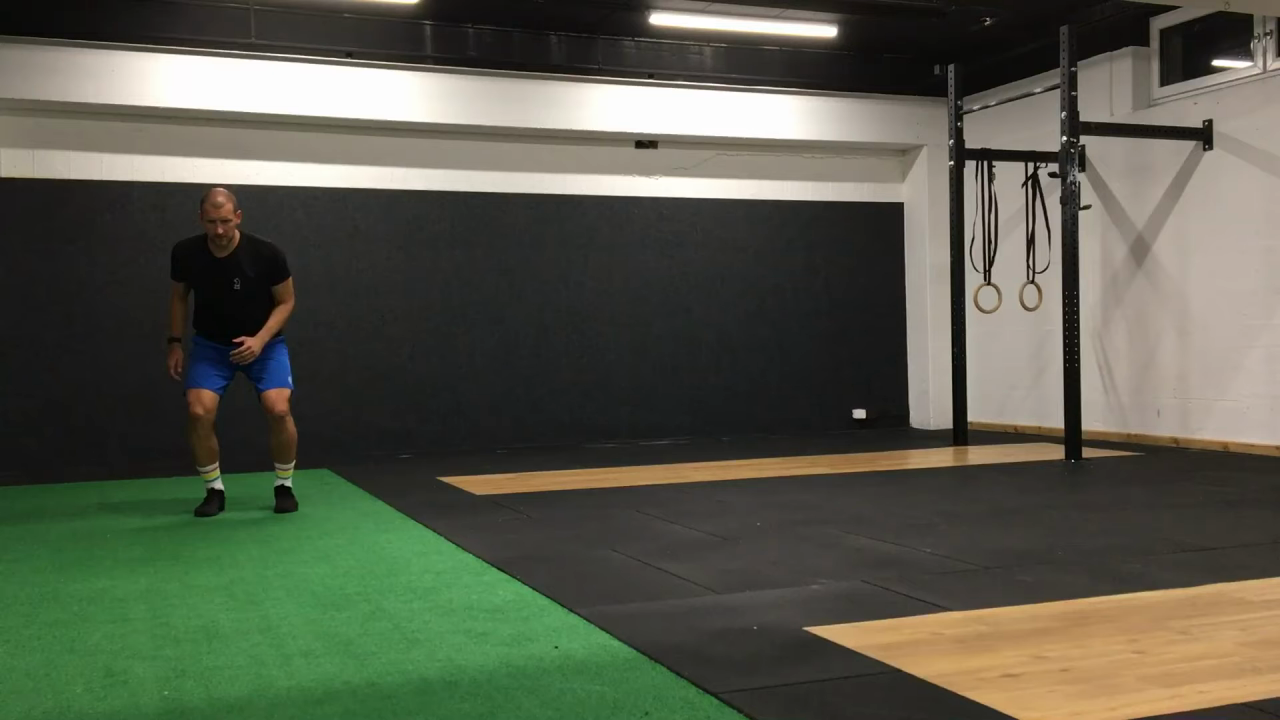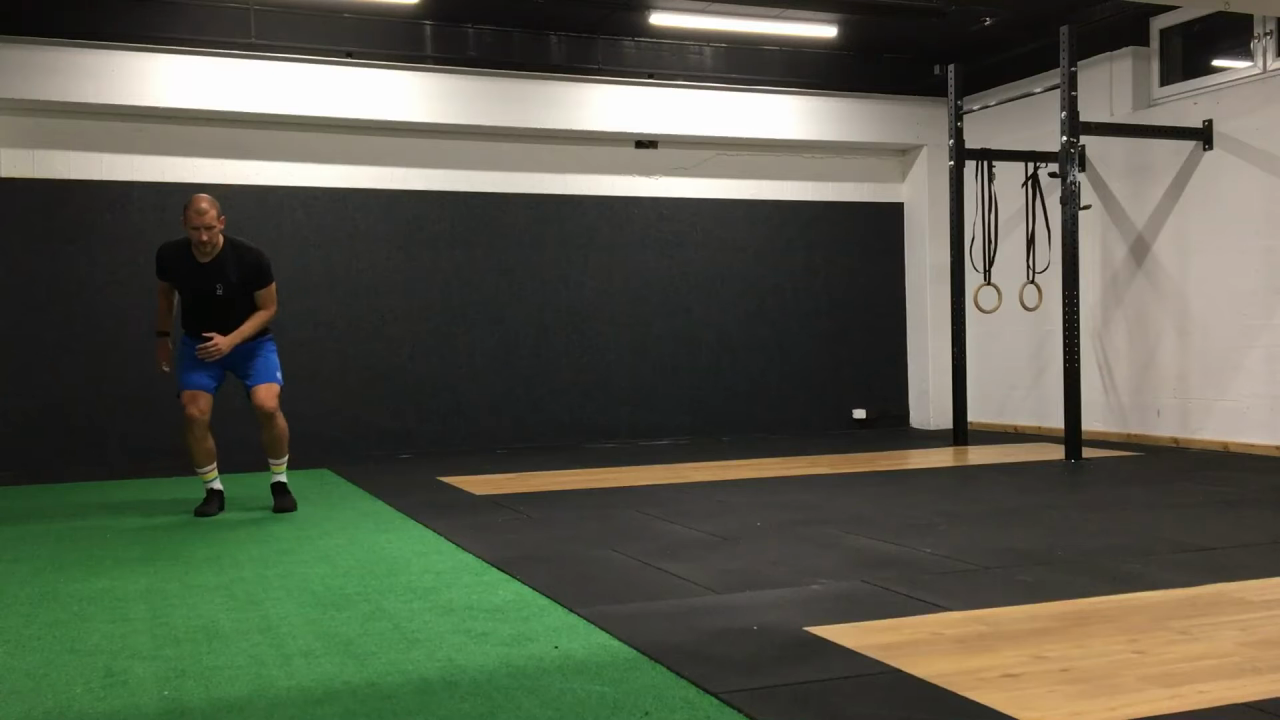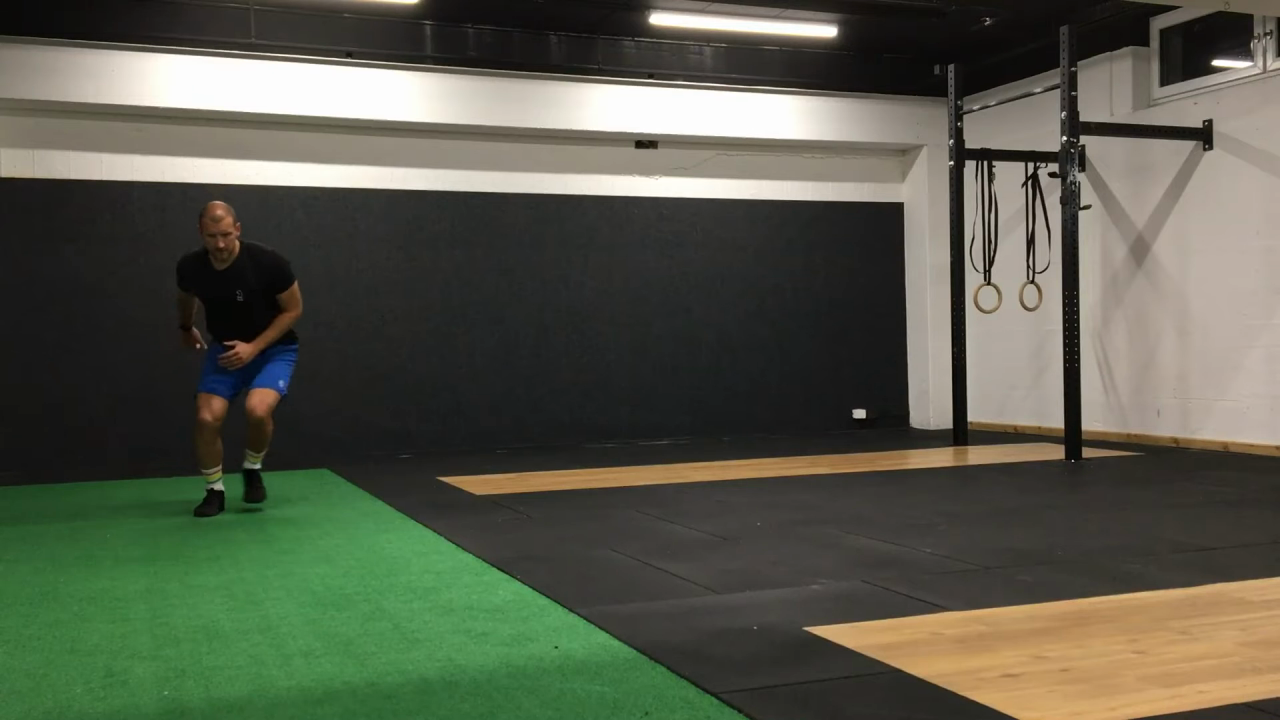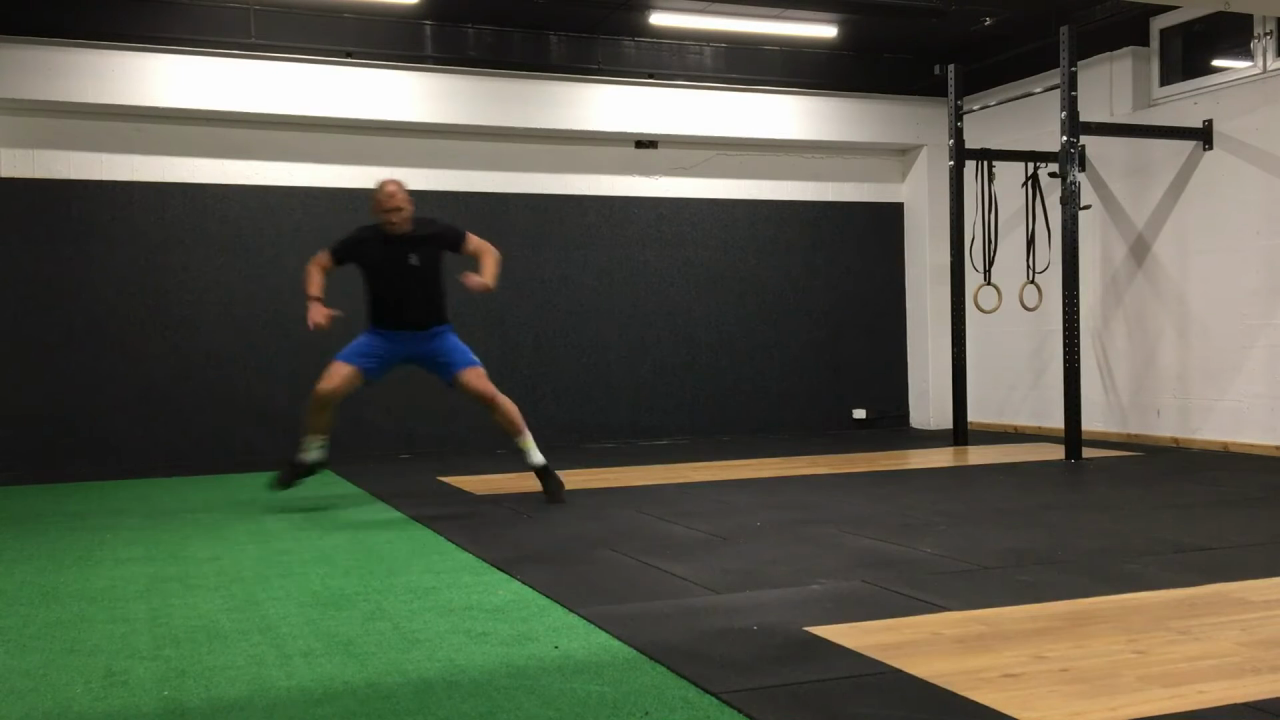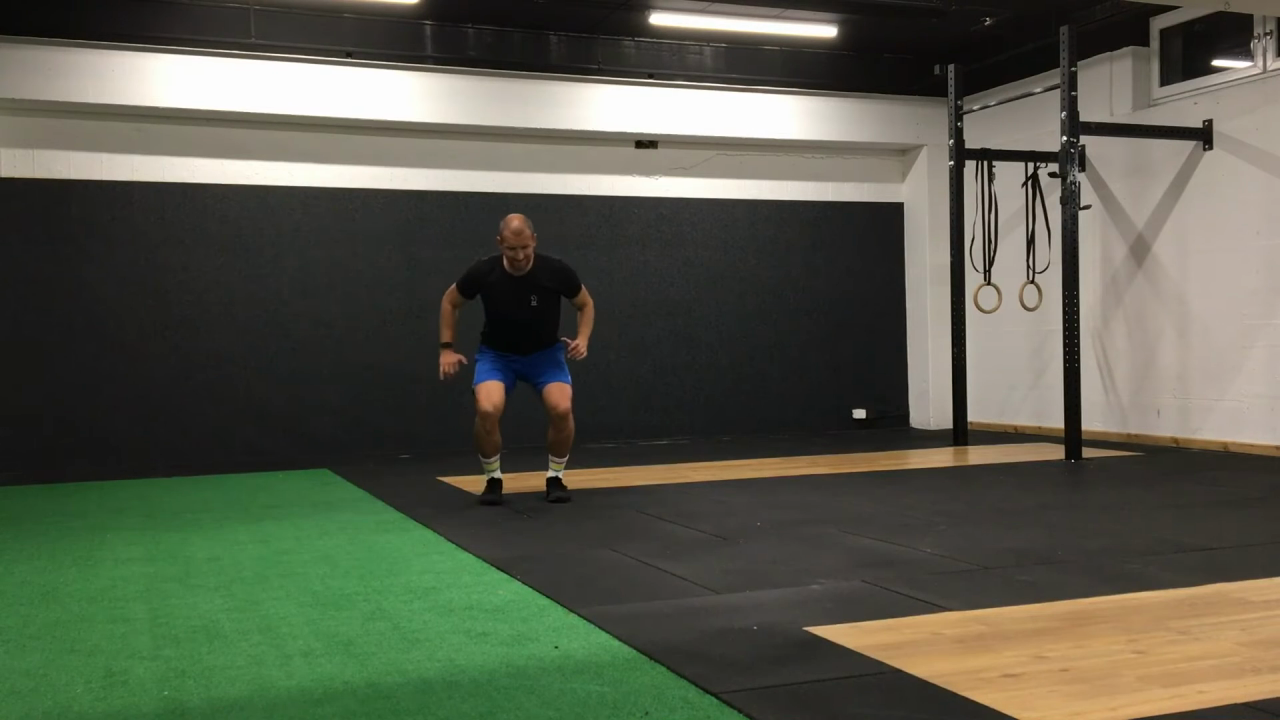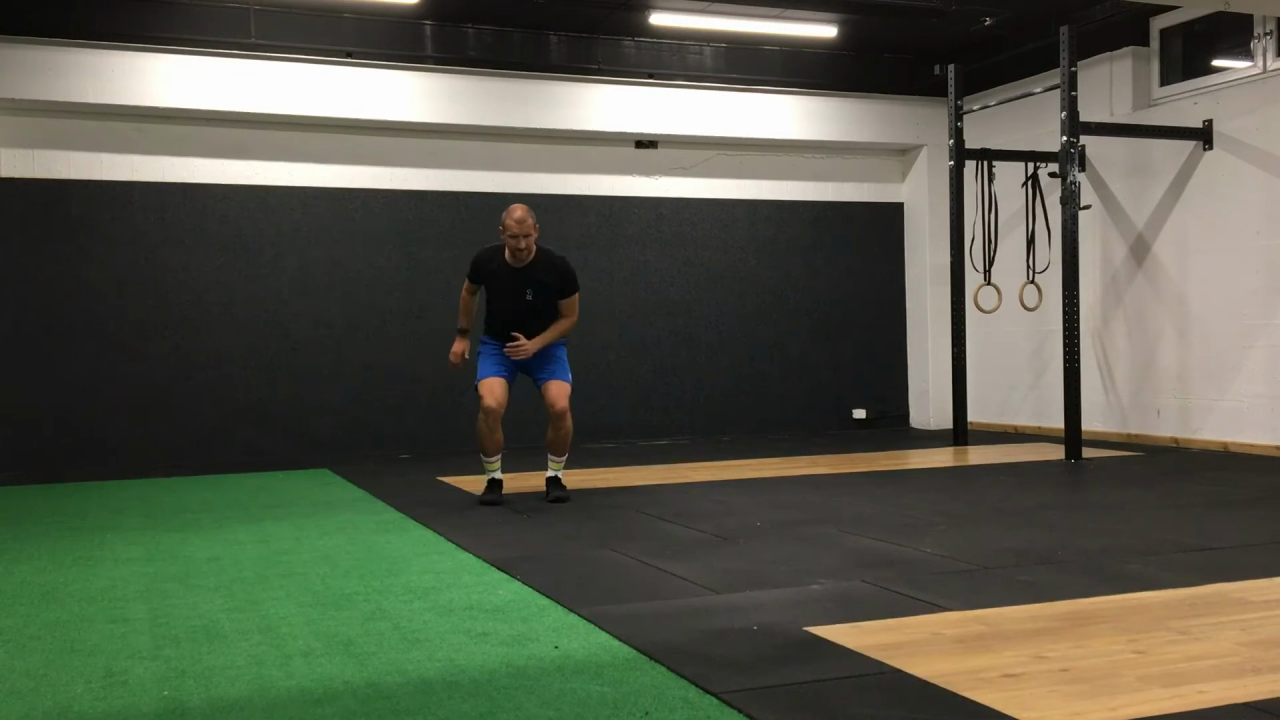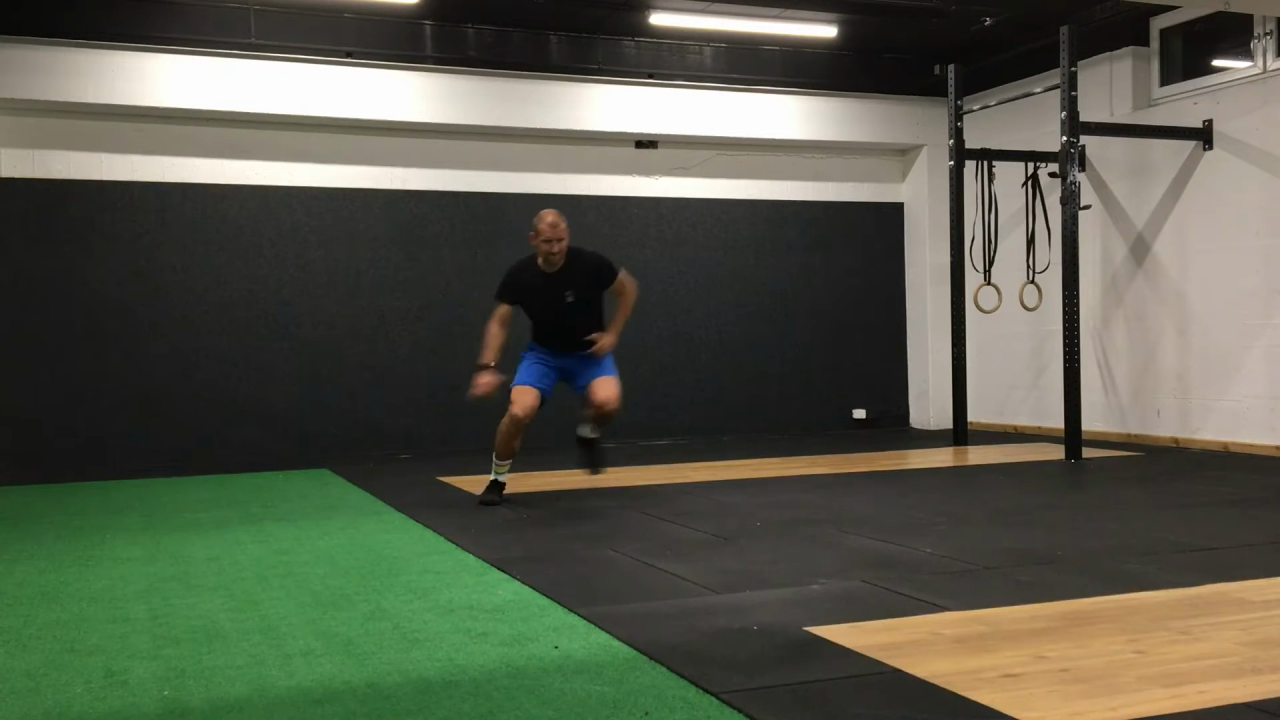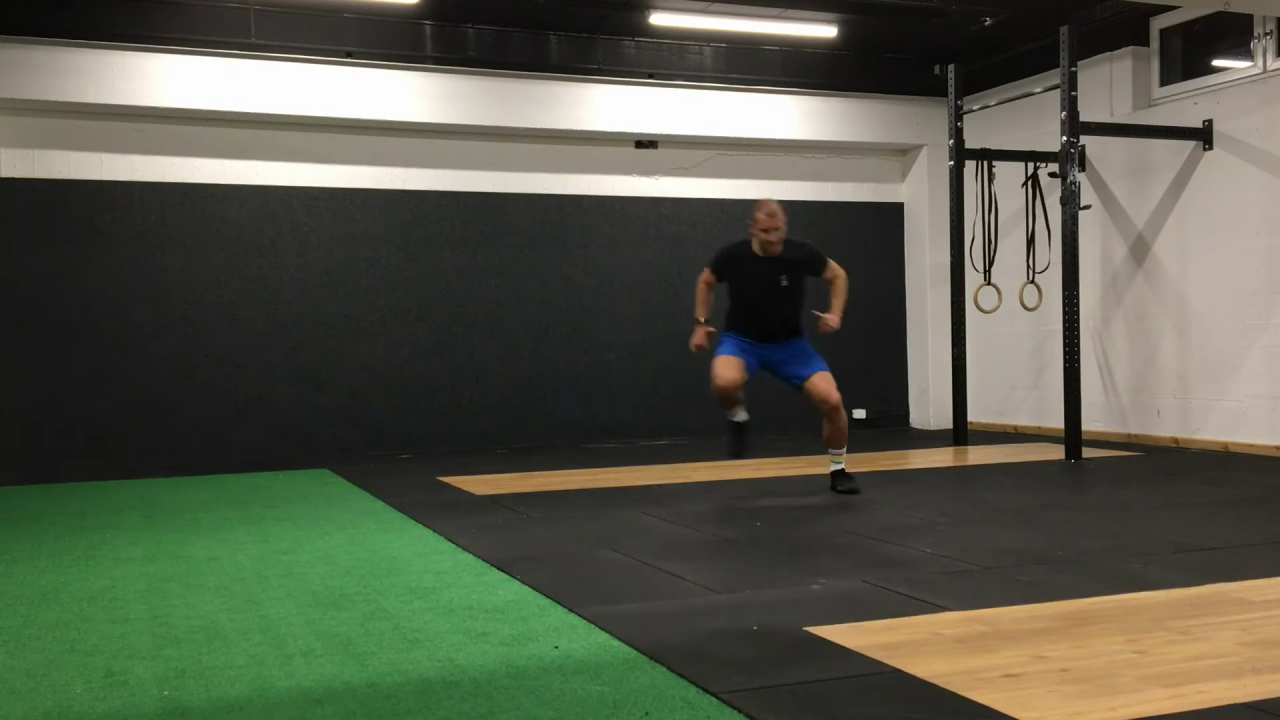
dt=0.5s
person 1, frame 1
left shoulder: (266, 254)
right shoulder: (185, 253)
left elbow: (286, 301)
right elbow: (179, 297)
left wrist: (260, 340)
right wrist: (175, 343)
left hip: (262, 344)
right hip: (210, 345)
left knee: (279, 409)
right knee: (199, 412)
left ankle: (284, 486)
right ankle: (214, 490)
person 1, frame 2
left shoulder: (250, 258)
right shoulder: (169, 255)
left elbow: (268, 308)
right elbow: (166, 293)
left wrist: (230, 340)
right wrist: (163, 337)
left hip: (251, 341)
right hip: (198, 343)
left knee: (268, 406)
right knee: (194, 415)
left ankle: (280, 483)
right ankle: (214, 490)
person 1, frame 3
left shoulder: (268, 262)
right shoulder: (190, 266)
left elbow: (294, 309)
right elbow: (186, 299)
left wrist: (255, 348)
right wrist: (187, 328)
left hip: (273, 350)
right hip: (226, 350)
left knee: (257, 410)
right knee: (206, 418)
left ankle: (252, 469)
right ankle: (214, 490)
person 1, frame 4
left shoulder: (434, 231)
right shoulder: (363, 240)
left elbow: (488, 251)
right elbow: (317, 265)
left wrist: (487, 279)
right wrist: (315, 302)
left hip: (434, 334)
right hip: (383, 335)
left knee: (487, 393)
right knee: (326, 391)
left ankle: (537, 463)
right ankle: (311, 456)
person 1, frame 5
left shoulder: (557, 271)
right shoulder: (482, 272)
left elbow: (585, 304)
right elbow: (450, 302)
left wrist: (583, 339)
right wrist: (447, 347)
left hip: (545, 353)
right hip: (496, 354)
left knee: (562, 409)
right knee: (487, 409)
left ankle: (555, 477)
right ankle: (493, 479)
person 1, frame 6
left shoulder: (558, 267)
right shoulder: (485, 260)
left elbow: (569, 316)
right elbow: (469, 292)
left wrist: (535, 345)
right wrist: (462, 335)
left hip: (544, 344)
right hip: (496, 344)
left knee: (559, 407)
right knee: (491, 406)
left ankle: (554, 477)
right ankle: (493, 479)
person 1, frame 7
left shoulder: (589, 264)
right shoulder: (519, 274)
left elbow: (627, 290)
right elbow: (498, 322)
left wrist: (613, 334)
right wrist: (487, 368)
left hip: (589, 353)
right hip: (544, 353)
left knee: (606, 403)
right knee: (519, 414)
left ankle: (588, 434)
right ankle: (497, 480)
person 1, frame 8
left shoulder: (801, 253)
right shoulder: (732, 256)
left elbow: (838, 275)
right elbow: (705, 282)
left wrist: (835, 314)
right wrist: (701, 323)
left hip: (789, 343)
right hip: (742, 340)
left knee: (832, 400)
right knee: (726, 383)
left ankle: (838, 469)
right ankle: (738, 419)
